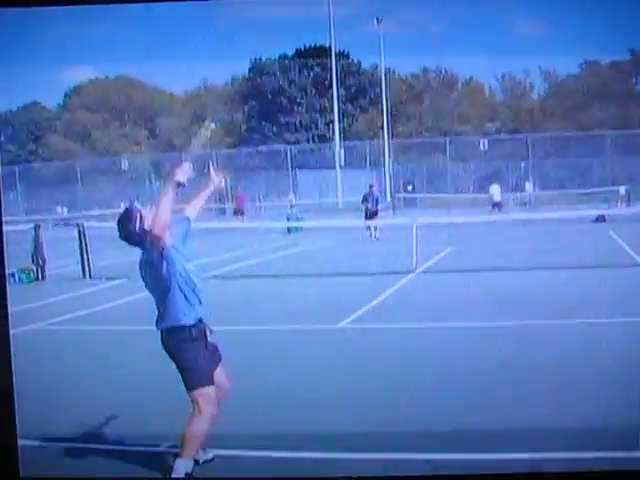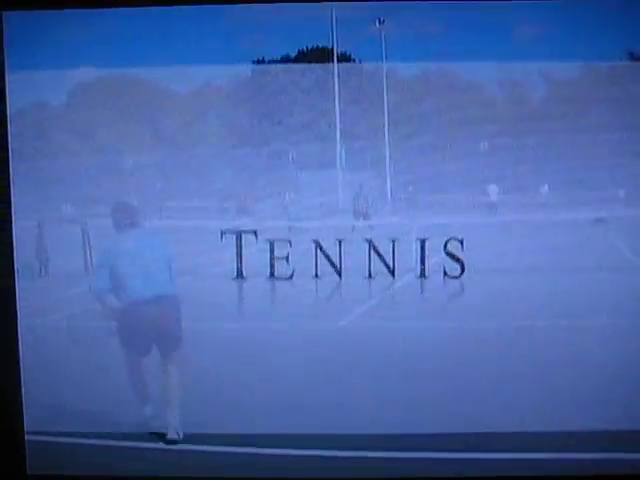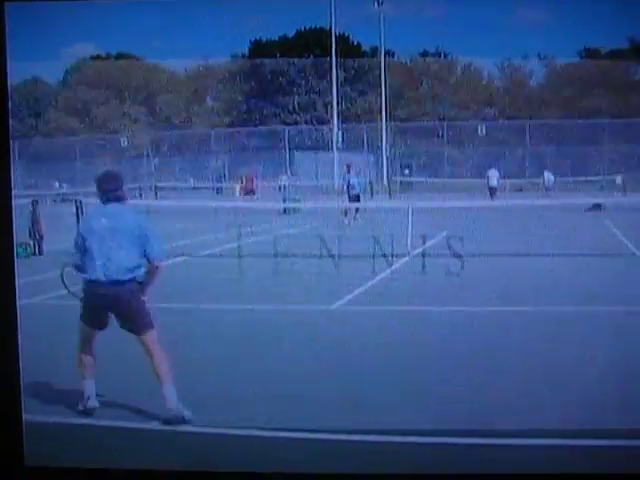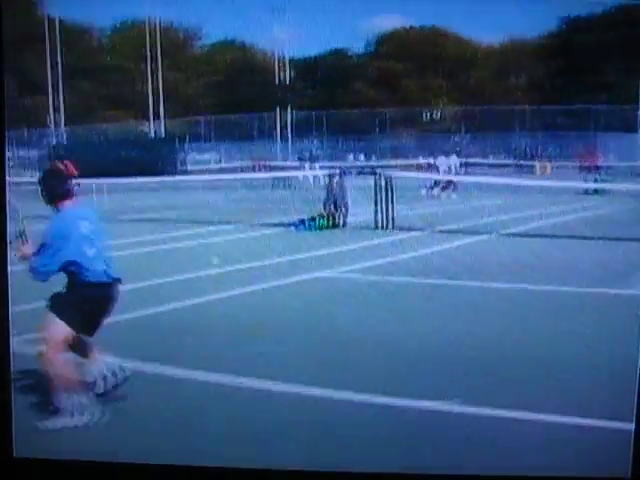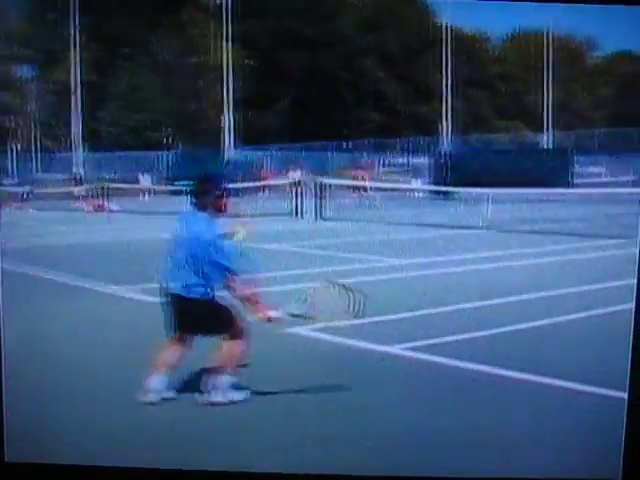
dt=1s
person 1, frame 1
left shoulder: (172, 237)
right shoulder: (154, 255)
left elbow: (188, 213)
right elbow: (156, 230)
left wrist: (209, 188)
right wrist: (174, 184)
left hip: (194, 328)
right hip: (182, 334)
left knee: (221, 386)
right knee: (205, 405)
left ankle: (193, 450)
person 1, frame 2
left shoulder: (110, 252)
right shoulder: (156, 241)
left elbow: (100, 292)
left wrist: (117, 313)
left hip: (134, 312)
right hip: (167, 306)
left knee: (134, 365)
right knee: (171, 364)
left ankle: (148, 412)
right ankle: (173, 426)
person 1, frame 3
left shoulder: (87, 222)
right shoulder: (136, 220)
left elbow: (78, 265)
right elbow: (155, 265)
right wrist: (142, 289)
left hip: (96, 289)
right hip: (128, 289)
left knee: (86, 342)
right knee: (153, 345)
left ankle: (90, 398)
right ankle: (172, 404)
person 1, frame 4
left shoulder: (60, 224)
right shoulder: (88, 214)
left elbow: (40, 271)
left wrist: (29, 255)
right wrist: (41, 252)
left hip: (89, 291)
right hip: (103, 288)
left knee: (51, 346)
right knee: (65, 335)
left ankle: (77, 409)
right ankle: (106, 370)
person 1, frame 5
left shoulder: (188, 220)
right shoulder: (210, 233)
right elbow: (231, 282)
right wrist: (259, 307)
left hip: (176, 295)
right hip: (197, 299)
left knee: (180, 341)
right knee: (238, 334)
left ankle: (153, 386)
right ankle: (220, 388)
